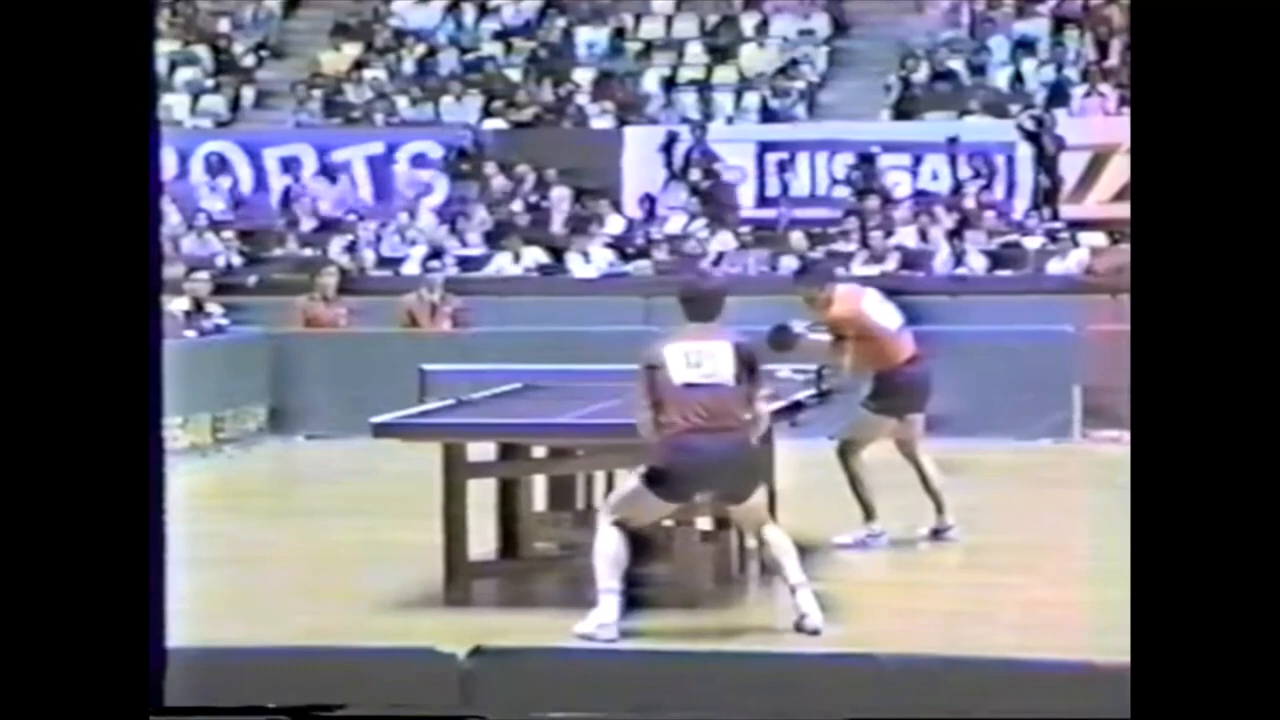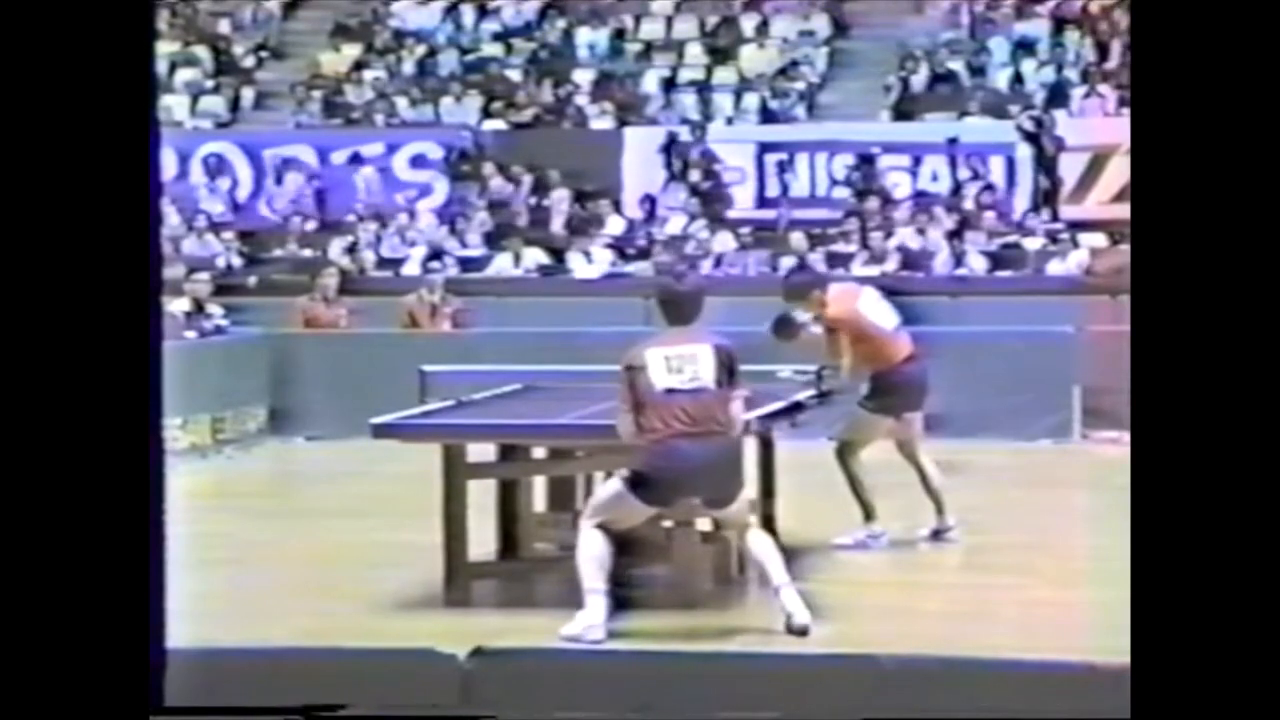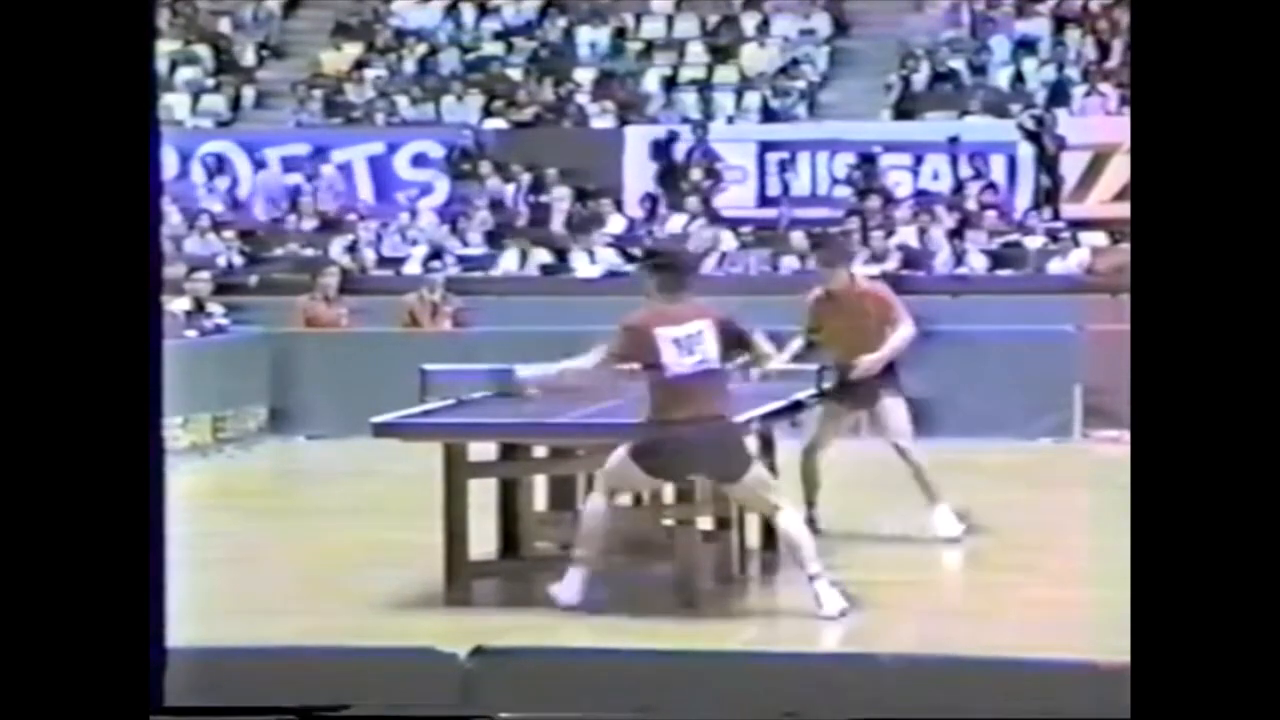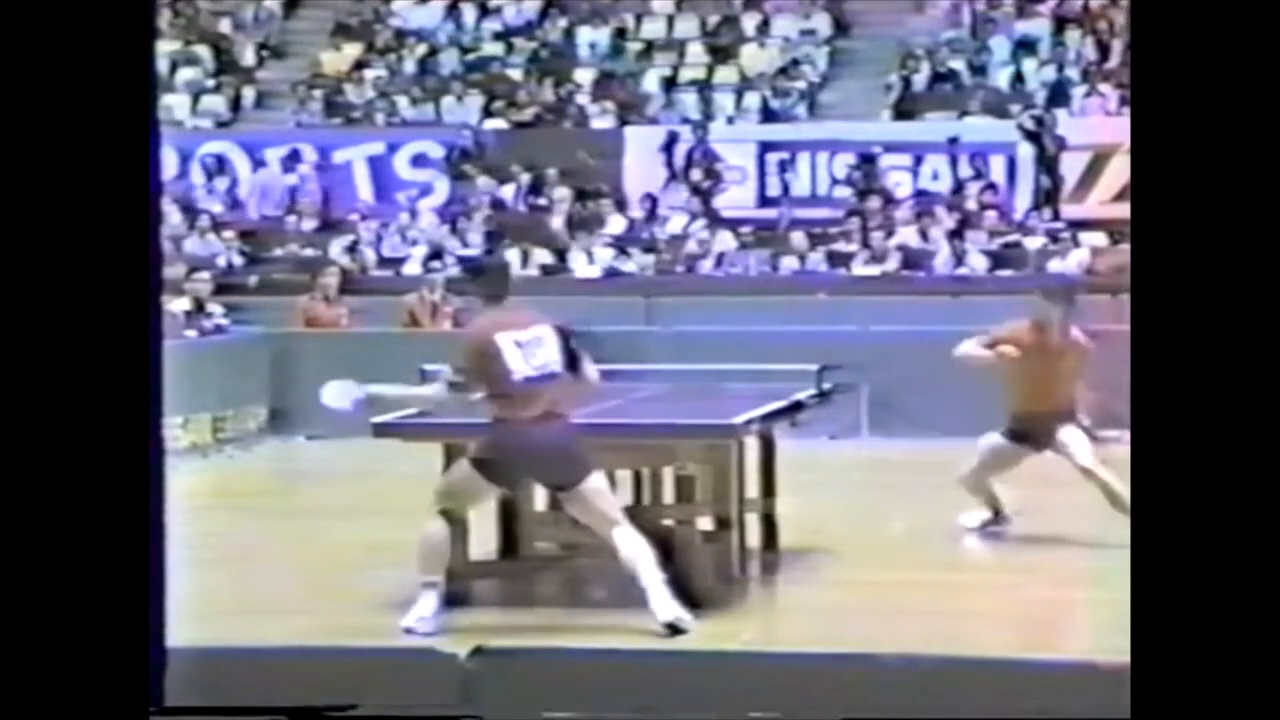
dt=1s
person 1, frame 1
left shoulder: (659, 352)
right shoulder: (739, 346)
left elbow: (647, 426)
right elbow: (761, 417)
left hip: (680, 456)
right hip: (736, 453)
left knee: (611, 519)
right knee: (763, 524)
left ankle: (606, 614)
right ankle: (805, 604)
person 1, frame 2
left shoulder: (638, 356)
right shoulder: (720, 348)
left elbow: (627, 431)
right elbow: (736, 421)
left hip: (663, 464)
right hip: (719, 459)
left knee: (592, 521)
right knee: (746, 525)
left ankle: (593, 615)
right ankle: (791, 602)
person 1, frame 3
left shoulder: (638, 324)
right shoulder: (715, 317)
left elbow: (593, 365)
right elbow: (765, 354)
left wrist: (543, 374)
left hip: (667, 438)
right hip: (719, 436)
left knee: (603, 487)
right knee: (778, 508)
left ankle: (575, 582)
right ankle: (823, 588)
person 1, frame 4
left shoulder: (477, 333)
right shoulder: (548, 324)
left elbow: (452, 393)
right elbow: (590, 377)
left hip: (511, 442)
right hip: (560, 440)
left knee: (442, 508)
right knee: (616, 524)
left ankle: (426, 609)
right ankle: (662, 601)
person 2, frame 1
left shoulder: (840, 313)
right shoulder: (856, 292)
left elbow: (845, 364)
left hip: (896, 382)
right hip: (917, 373)
left knee: (848, 449)
right knee: (911, 449)
left ankle: (874, 529)
right ankle: (944, 522)
person 2, frame 2
left shoulder: (834, 314)
right shoulder: (851, 290)
left elbow: (843, 366)
right wrist: (813, 324)
left hip: (891, 381)
right hip: (914, 371)
left knee: (846, 451)
right knee: (912, 451)
left ankle: (873, 529)
right ankle: (944, 521)
person 2, frame 3
left shoulder: (875, 293)
right shoulder: (818, 301)
left elbow: (906, 329)
right elbow: (810, 338)
left wrist: (880, 356)
right wrist: (786, 356)
left hip: (881, 375)
right hip: (848, 381)
left knee: (902, 446)
right knee: (810, 449)
left ankle: (939, 510)
right ankle: (809, 515)
person 2, frame 4
left shoulder: (1079, 345)
right shoulder: (1014, 334)
right elbow: (962, 351)
right wrist: (994, 355)
left hip: (1060, 421)
right hip: (1022, 424)
left knee: (1090, 467)
right knee: (969, 479)
right ankle: (996, 514)
